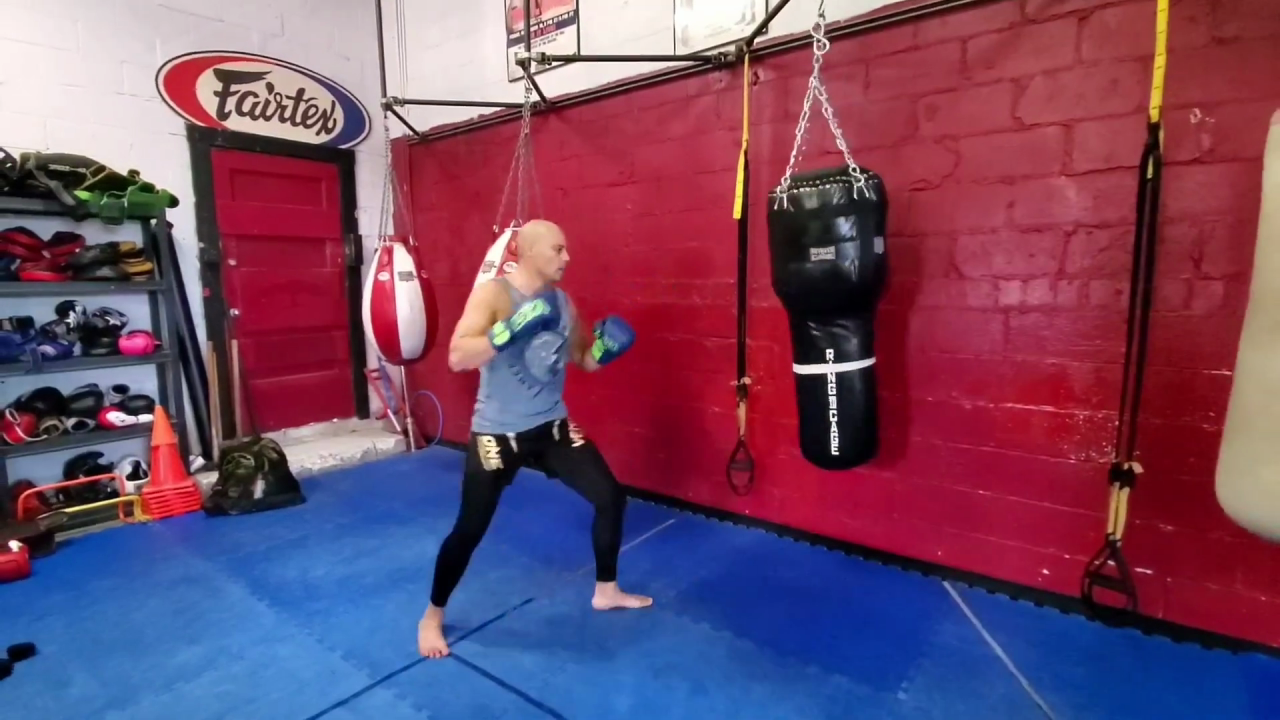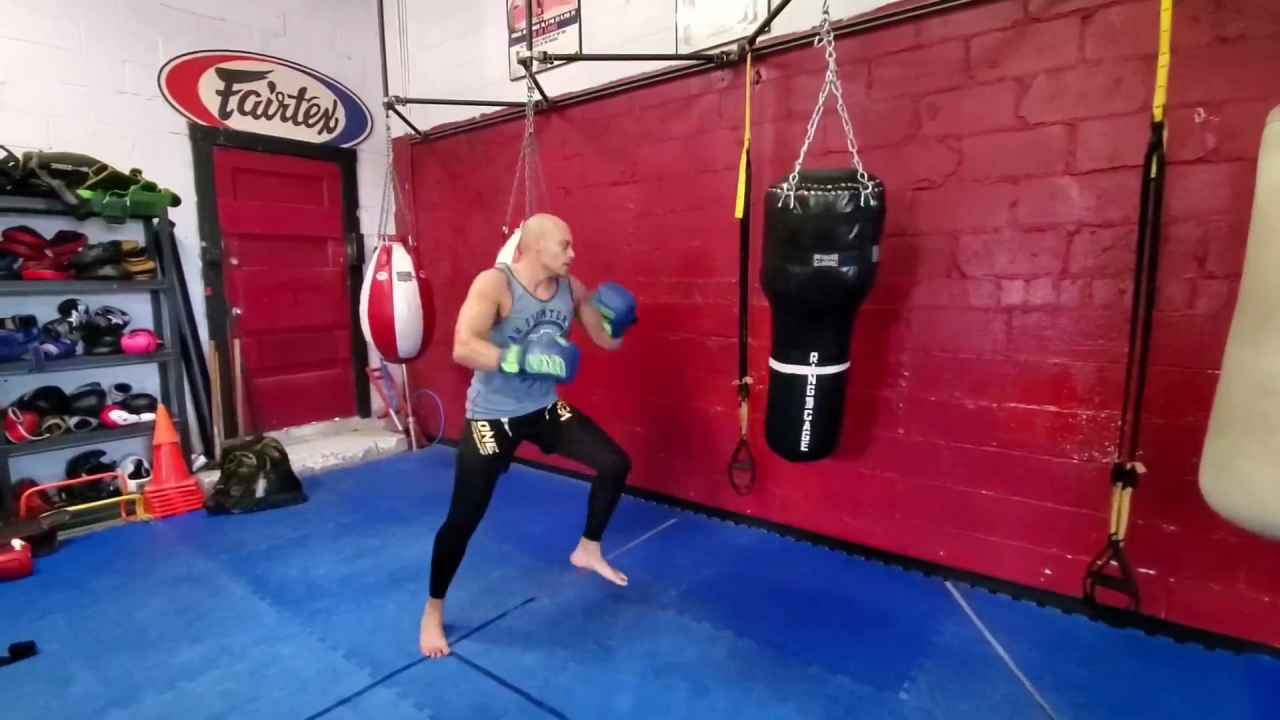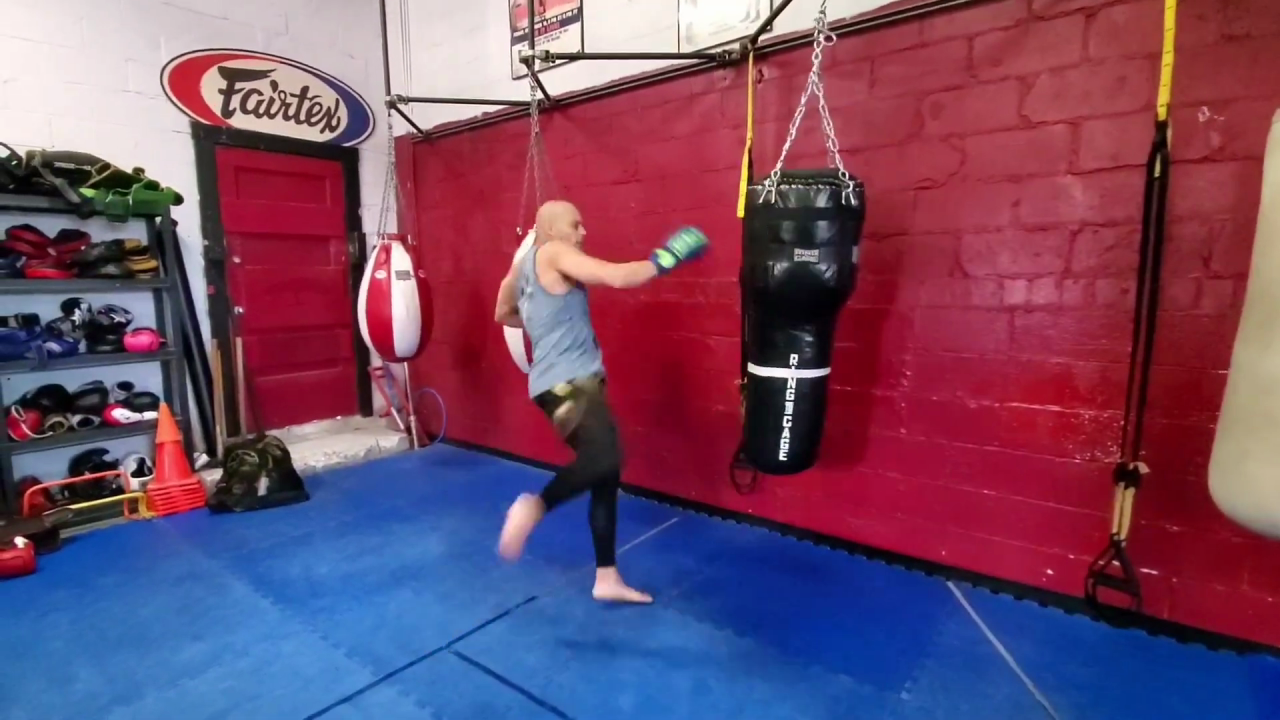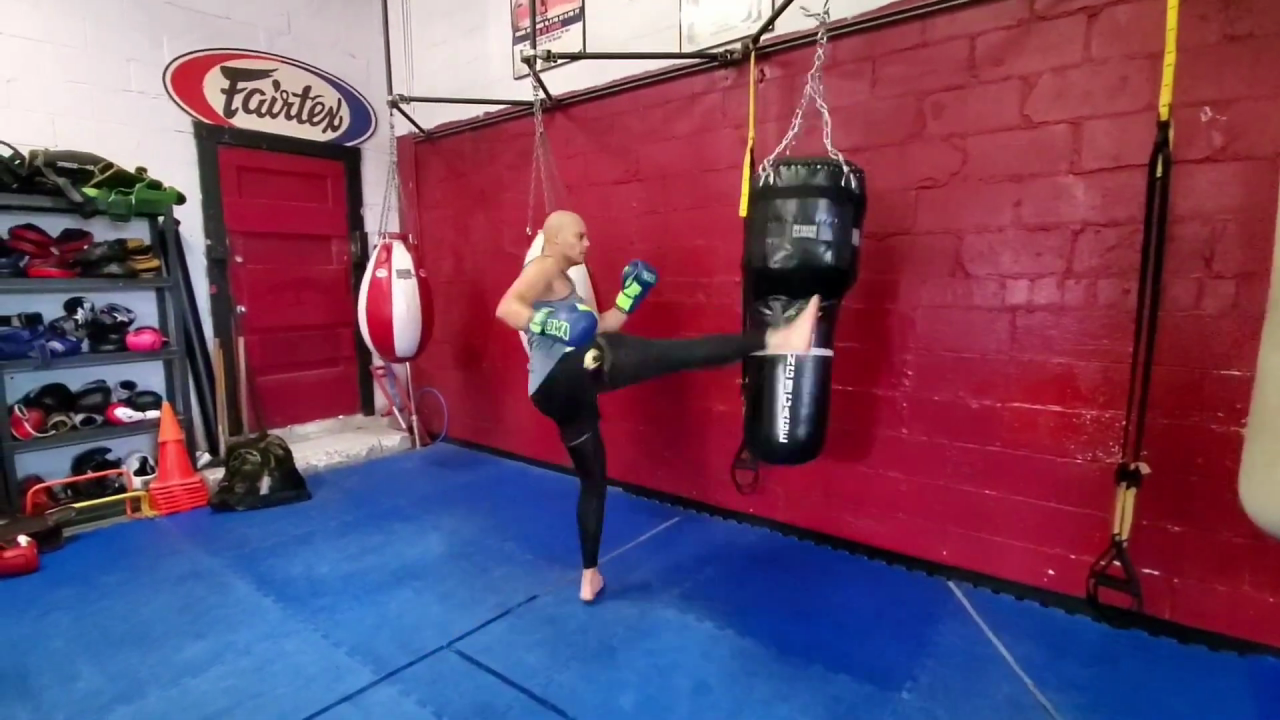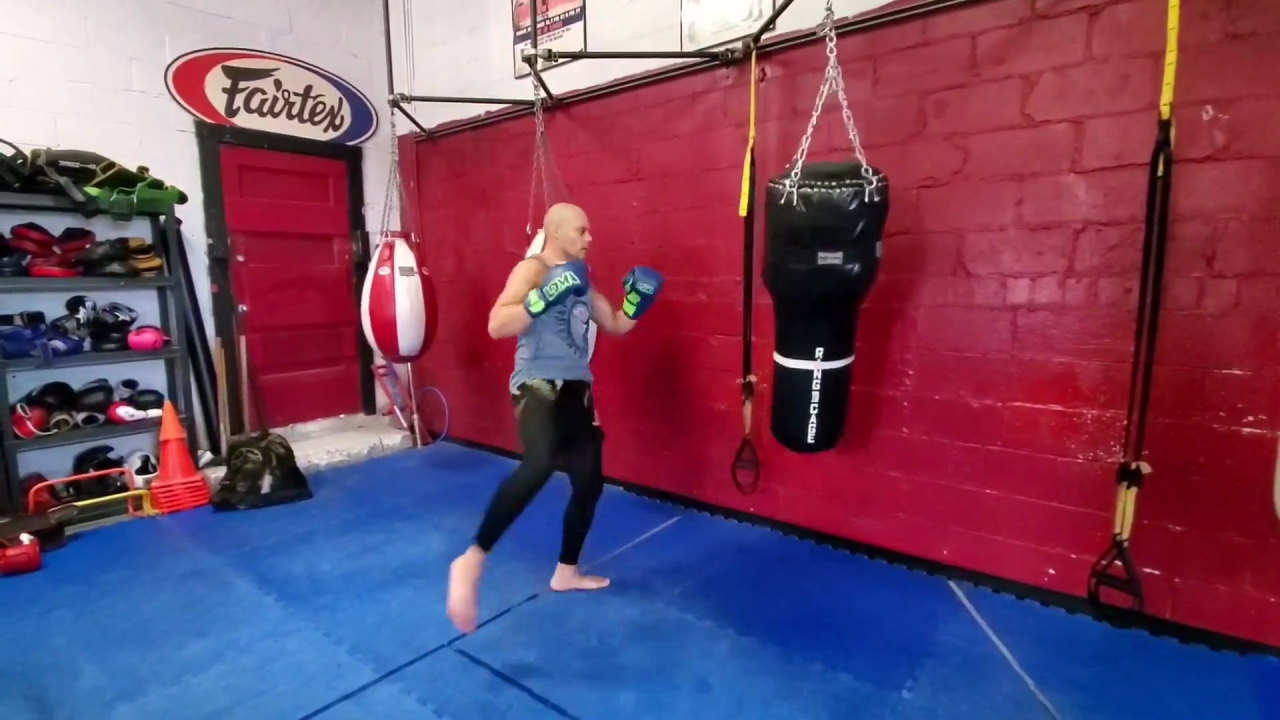
dt=0.3s
person 1, frame 1
left shoulder: (562, 300)
right shoulder: (492, 294)
left elbow: (583, 361)
right elbow: (458, 358)
left wrist: (604, 347)
right wrist: (510, 331)
left hip: (552, 425)
right hip: (498, 433)
left knee: (610, 496)
right knee: (470, 530)
left ankle: (607, 591)
right ankle: (433, 613)
person 1, frame 2
left shoulder: (570, 287)
right shoulder: (493, 283)
left elbow: (604, 338)
right elbow: (463, 349)
left wrist: (616, 317)
right wrist: (525, 360)
left hip: (545, 407)
right hip: (492, 416)
left knee: (614, 464)
right knee: (463, 519)
left ankle: (589, 549)
right ankle: (433, 611)
person 1, frame 3
left shoulder: (521, 268)
right shoulder: (554, 253)
left elbow: (502, 315)
right elbow: (619, 278)
right wrist: (672, 253)
left hip: (564, 382)
right hip: (570, 381)
left knee: (605, 477)
right knee: (601, 464)
left ankle: (607, 578)
right ankle: (533, 507)
person 1, frame 4
left shoulder: (562, 279)
right shoulder: (545, 268)
left elbow: (603, 325)
right elbow: (507, 308)
left wrist: (630, 293)
right wrist: (545, 322)
left hip: (558, 388)
right hip: (566, 371)
left knee: (593, 477)
right knee: (664, 352)
left ankle: (590, 577)
right ankle: (775, 340)
person 1, frame 5
left shoulder: (581, 278)
right shoulder: (534, 269)
left elbow: (616, 325)
right elbow: (498, 326)
left wrist: (637, 298)
right wrist: (545, 296)
left hip: (576, 389)
right hip: (539, 386)
left knee: (589, 484)
right knee: (539, 465)
left ankle: (567, 572)
right ankle: (472, 560)
